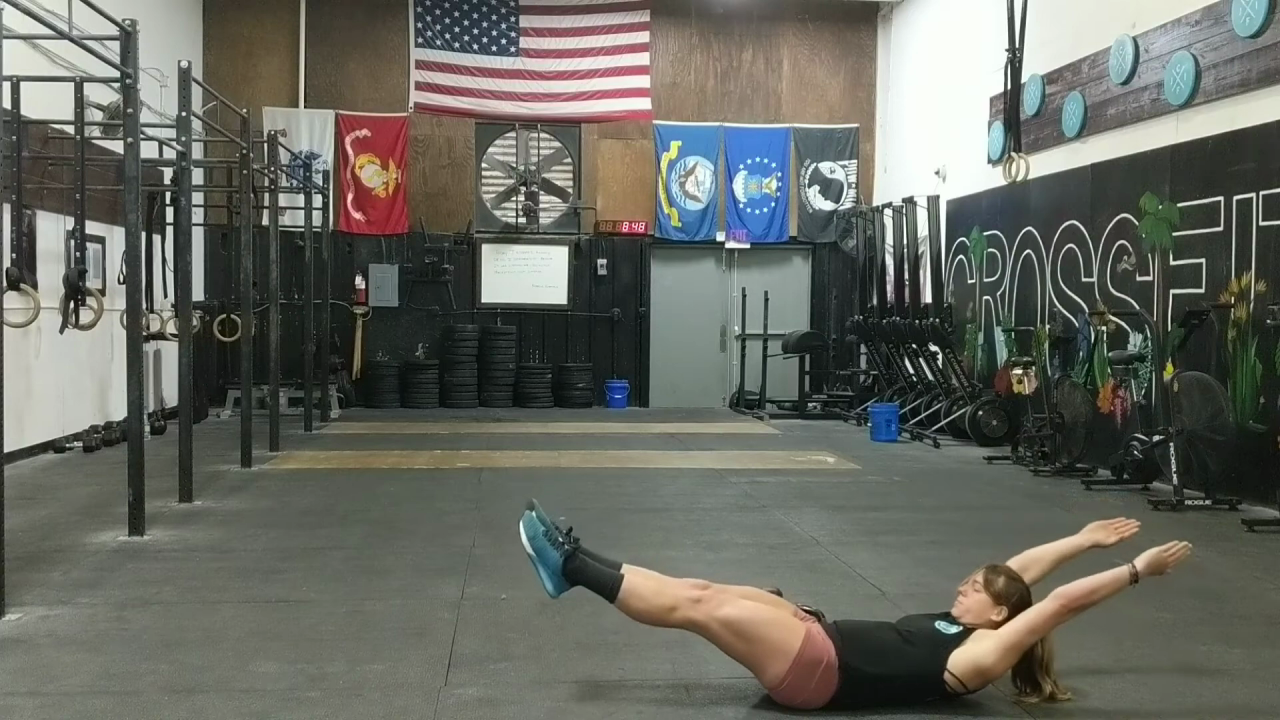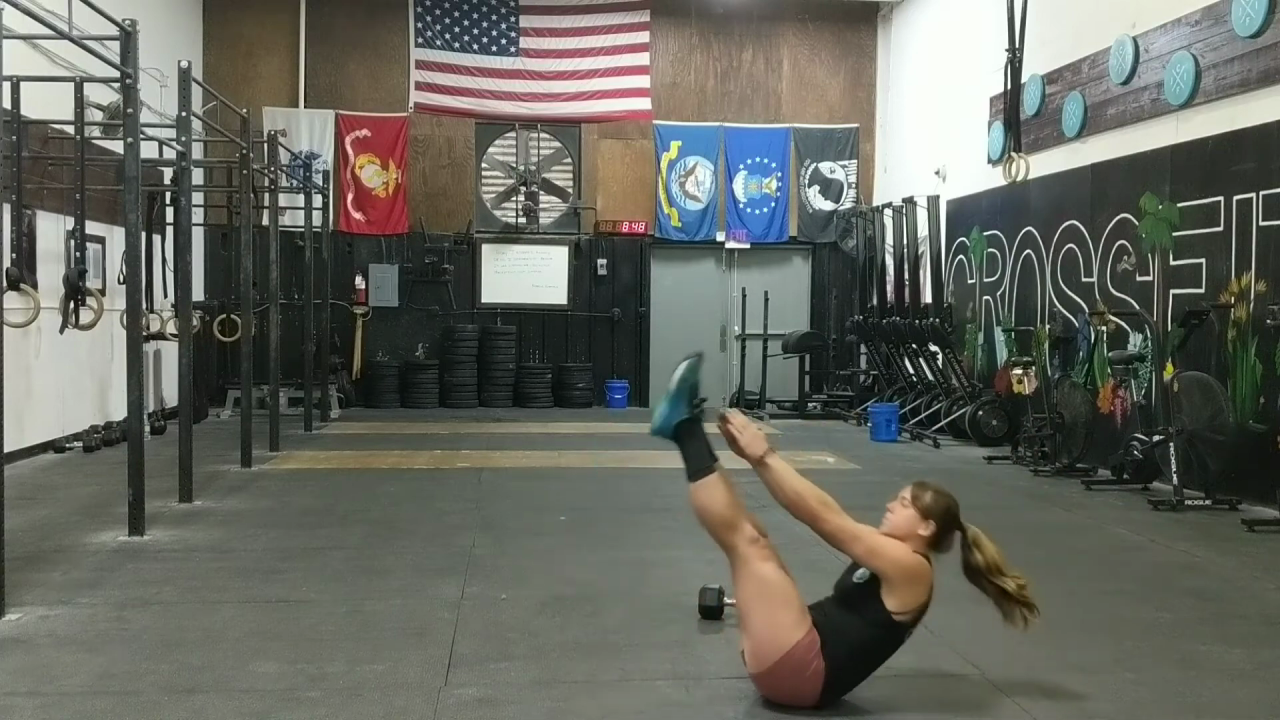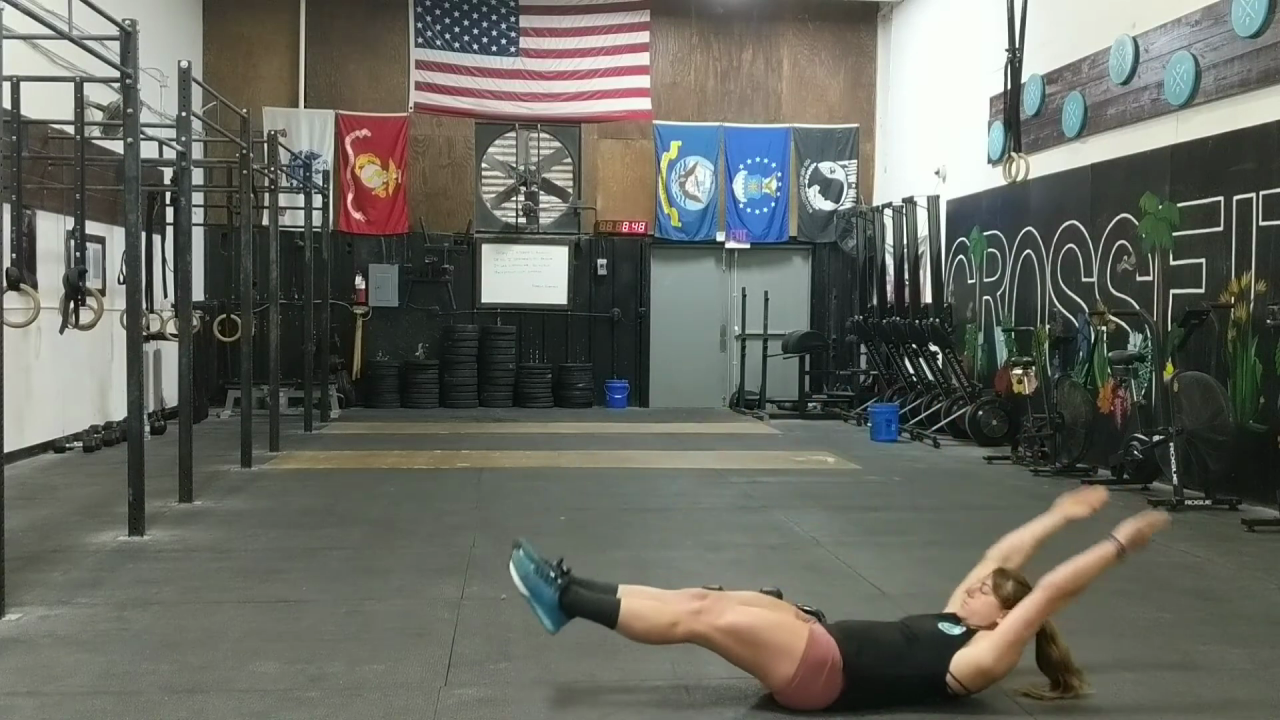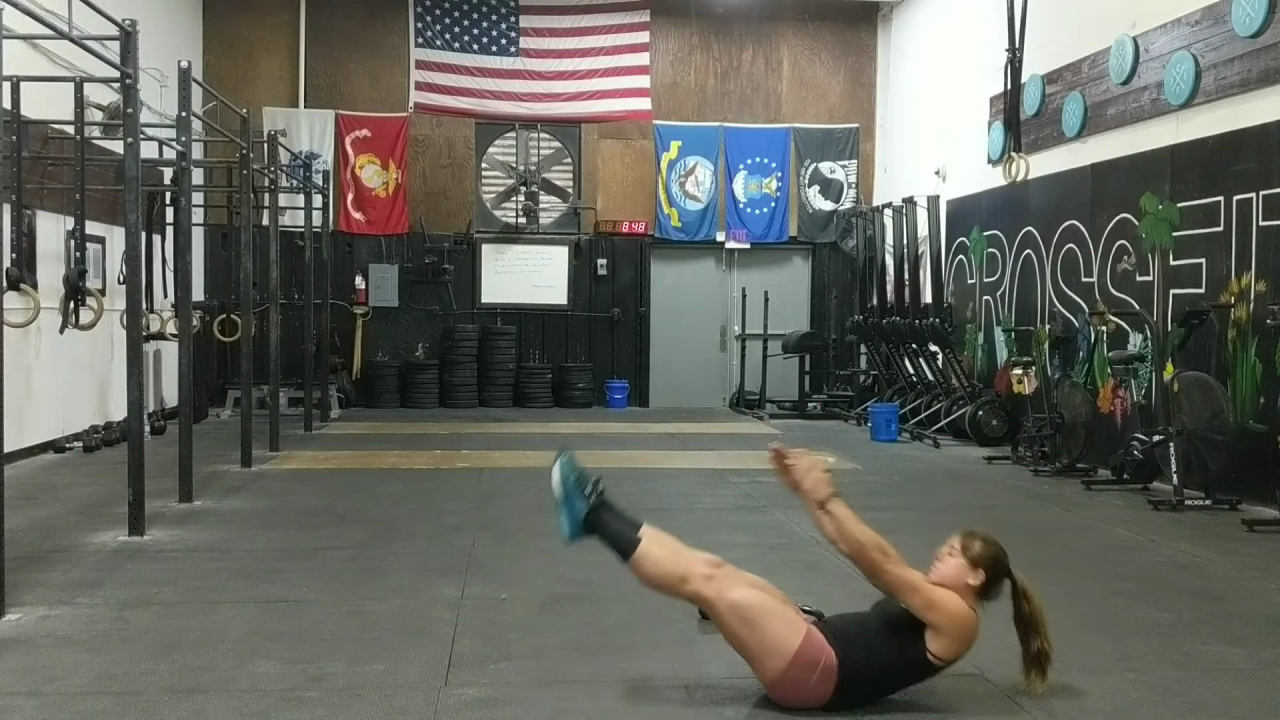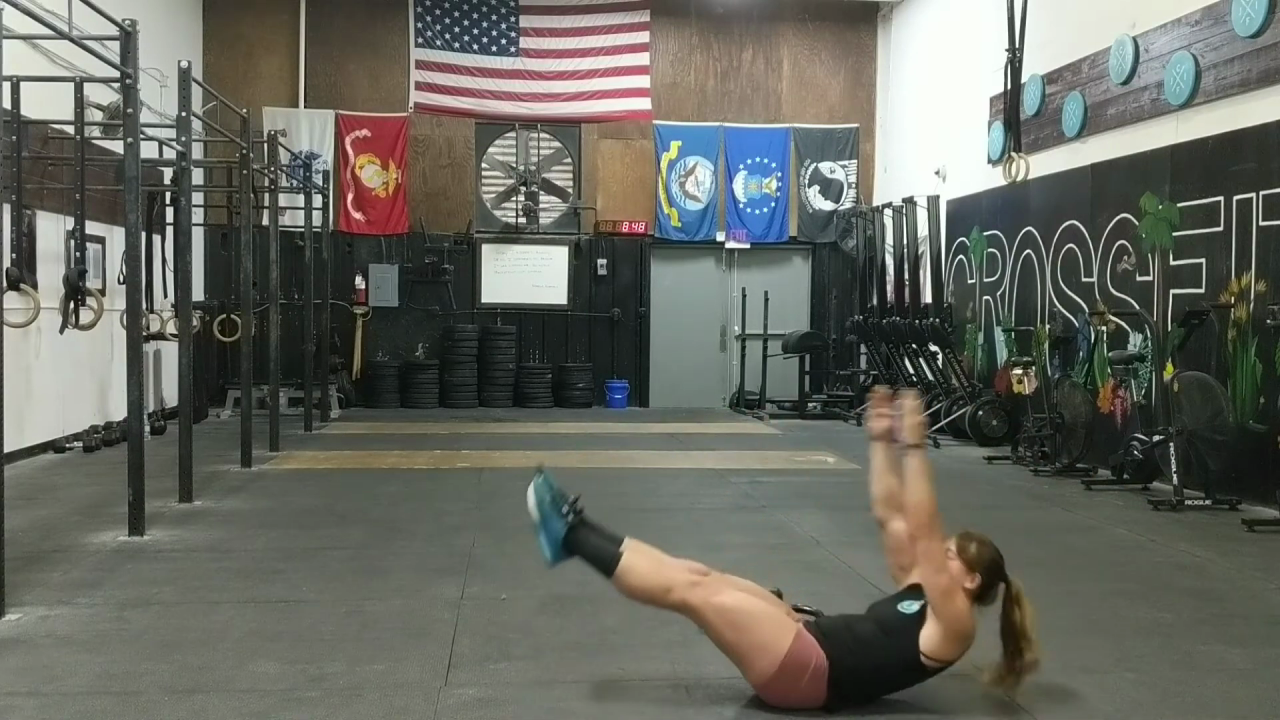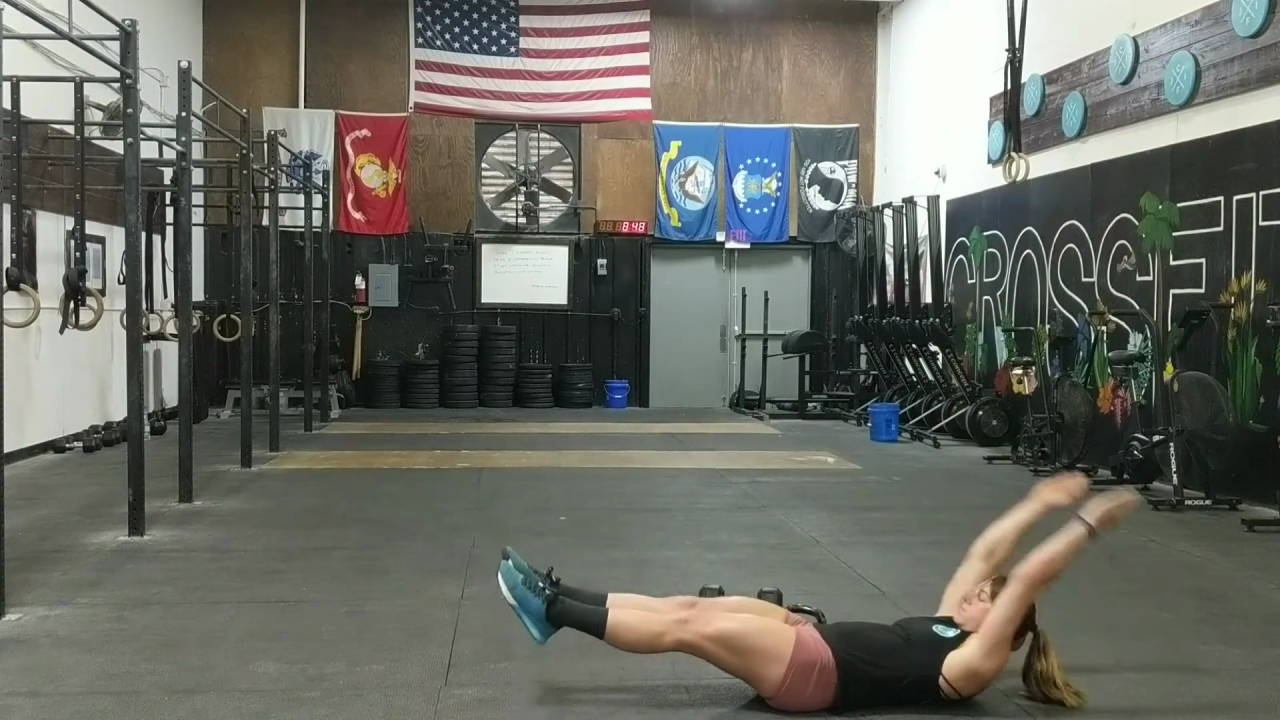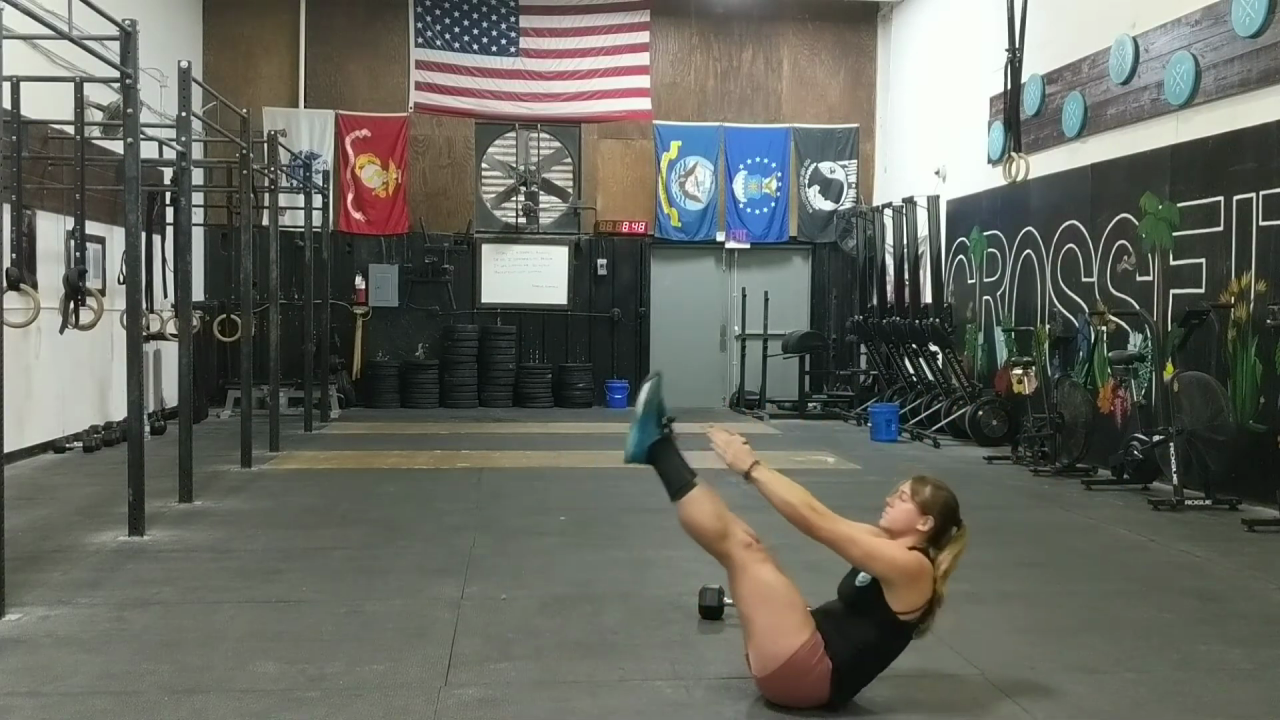
dt=0.7s
person 1, frame 1
left shoulder: (986, 655)
right shoulder: (962, 629)
left elbow: (1061, 602)
right elbow: (1016, 568)
left wrist: (1138, 569)
right wrist: (1083, 540)
left hip: (820, 669)
right hip: (820, 639)
left knee: (697, 603)
right knee: (699, 590)
left ankle: (572, 569)
right ankle: (575, 561)
person 1, frame 2
left shoulder: (905, 567)
right shoulder: (887, 556)
left elbow: (825, 518)
right elbow: (825, 517)
left wrist: (763, 457)
right wrist: (757, 455)
left hip: (799, 673)
right hip: (791, 662)
left knee: (748, 542)
right knee: (748, 539)
left ankle: (686, 429)
person 1, frame 3
left shoulder: (982, 662)
right shoulder: (958, 628)
left elbow: (1044, 595)
right elbow: (996, 561)
left wrist: (1116, 544)
right wrist: (1058, 514)
left hip: (821, 671)
right hip: (817, 643)
left knee: (695, 616)
right knee: (701, 600)
left ankle: (569, 600)
right ankle: (570, 591)
person 1, frame 4
left shoulder: (956, 619)
right shoulder: (927, 601)
left elbow: (878, 561)
right elbow: (855, 549)
left wrist: (827, 500)
right wrist: (807, 490)
left hip: (816, 673)
right hip: (817, 642)
left knee: (705, 582)
right knee: (711, 569)
left ankle: (596, 516)
right ankle: (596, 513)
person 1, frame 5
left shoulder: (953, 625)
right shoulder: (919, 590)
left elbow: (919, 535)
right elbow: (890, 515)
left wrist: (911, 446)
right wrist: (882, 440)
left hip: (807, 673)
right hip: (804, 644)
left knee: (689, 588)
right knee: (695, 574)
left ankle: (574, 532)
right ankle: (576, 532)
person 1, frame 6
left shoulder: (977, 663)
right shoulder: (948, 629)
left elbow: (1023, 586)
right elbow: (982, 557)
left wrist: (1085, 525)
right wrist: (1038, 503)
left hip: (814, 674)
right hip: (810, 640)
left knee: (684, 628)
right knee: (687, 607)
left ankle: (556, 609)
right ankle: (558, 599)
person 1, frame 7
left shoulder: (912, 567)
right shoulder: (892, 552)
left elbow: (816, 520)
right elbow: (821, 521)
left wrist: (750, 467)
right wrist: (752, 465)
left hip: (807, 674)
right hip: (799, 662)
left knee: (741, 545)
right knee: (739, 540)
left ankle: (660, 447)
right ankle: (658, 447)
